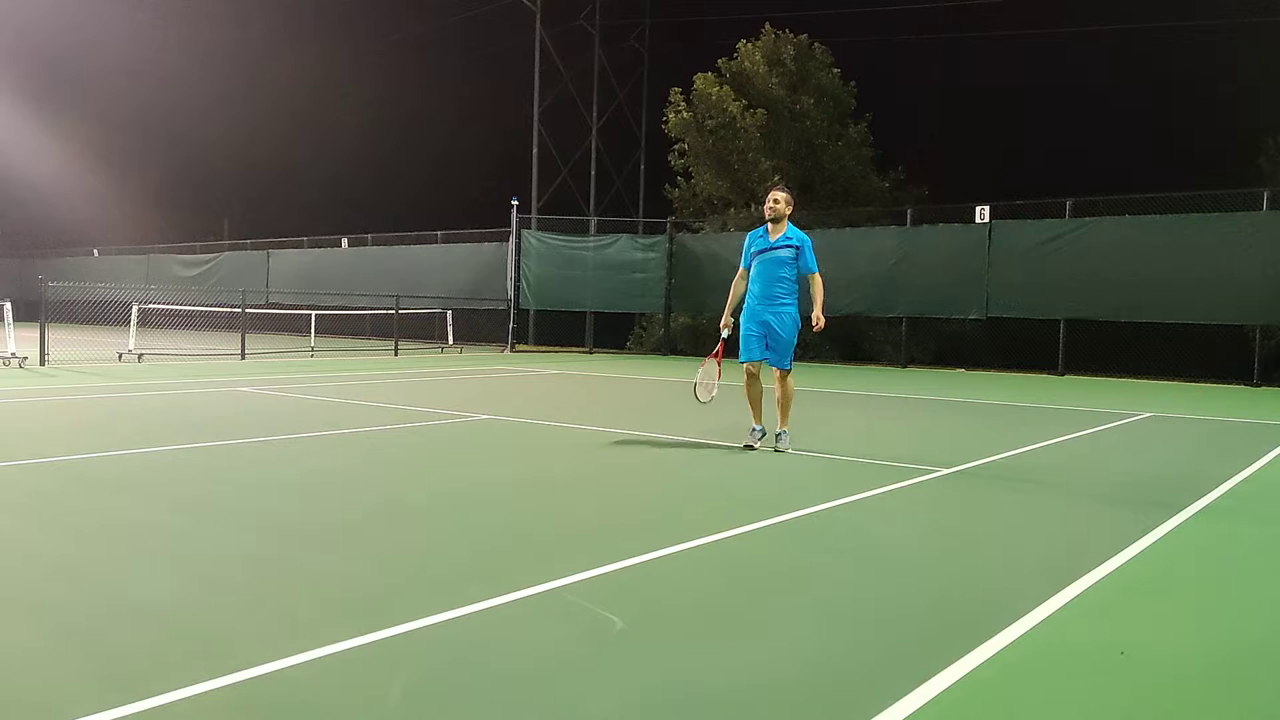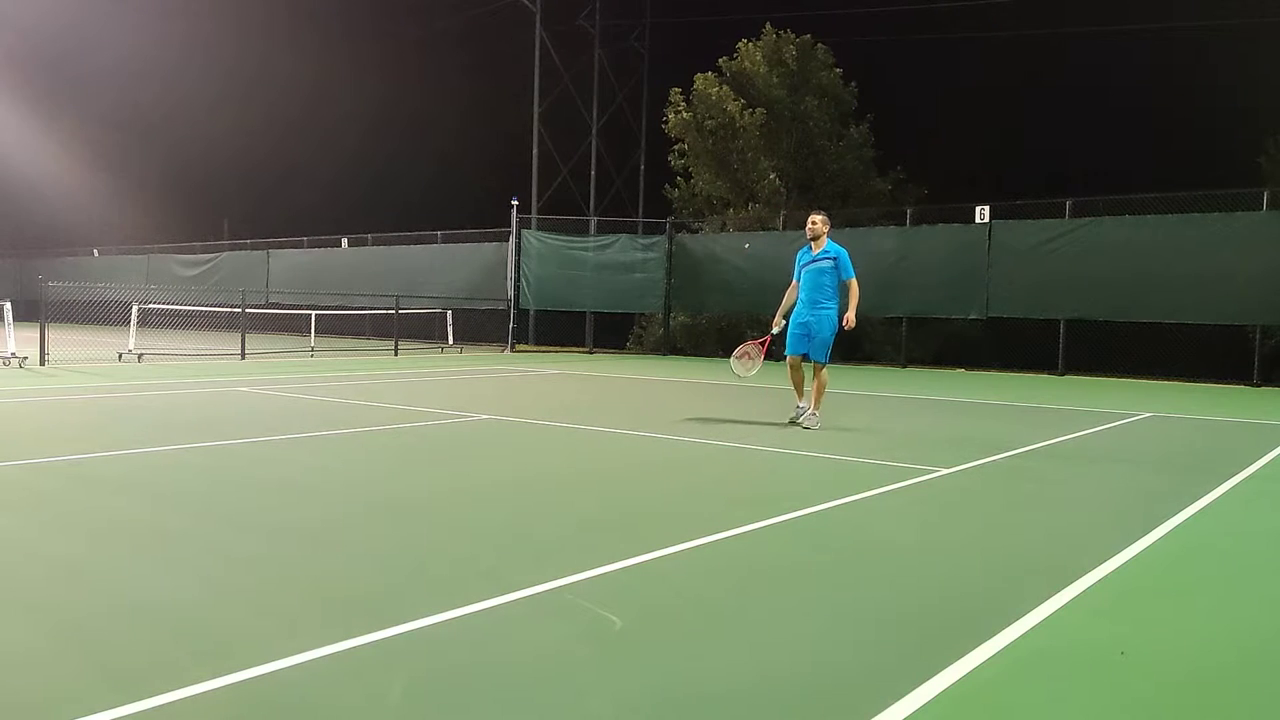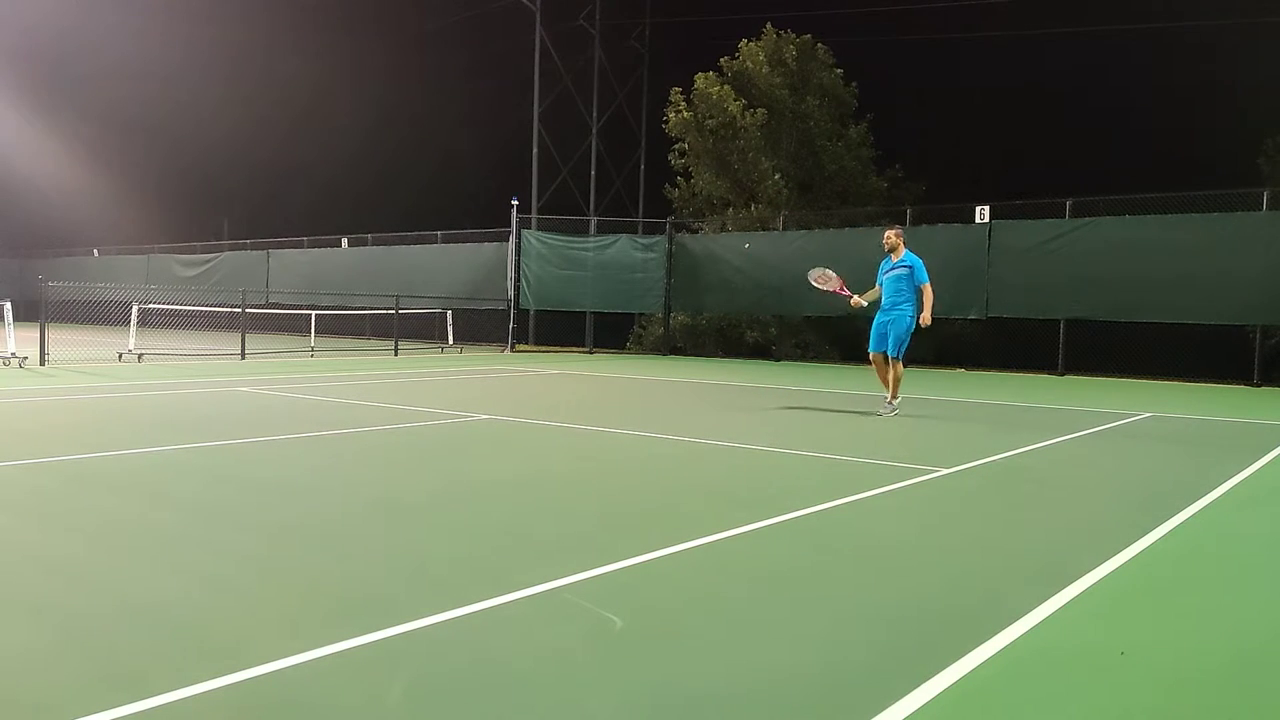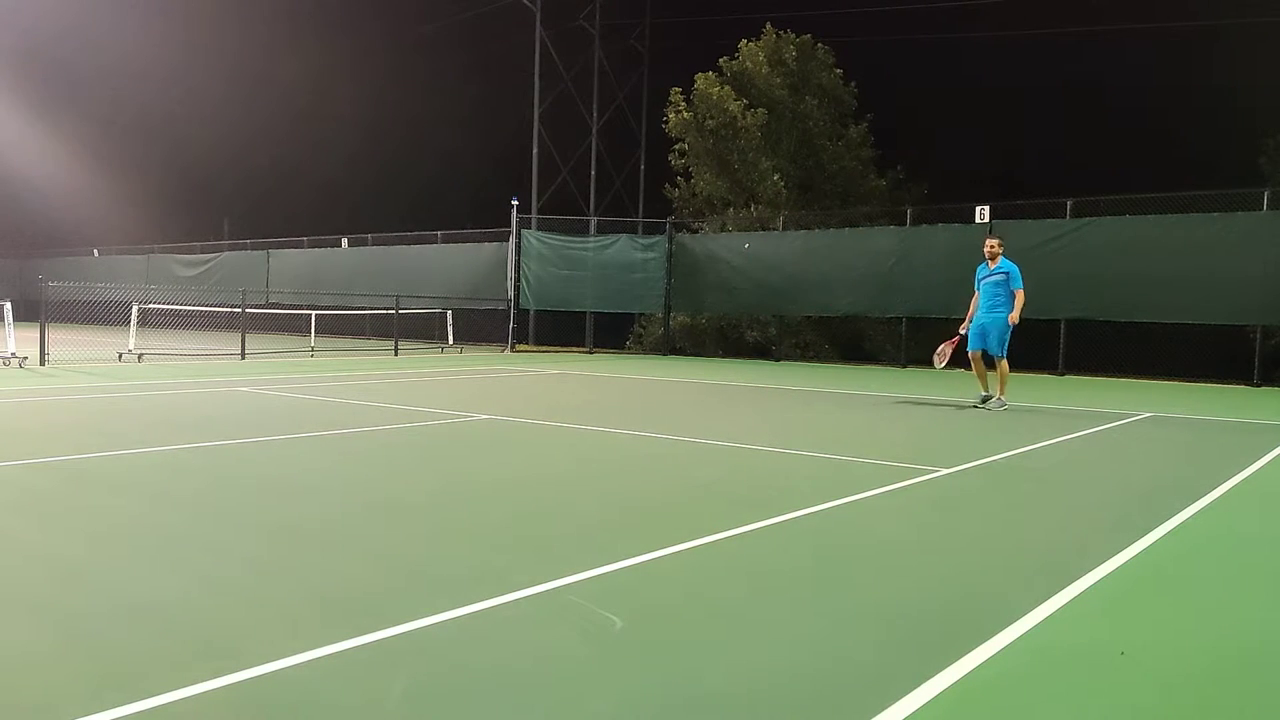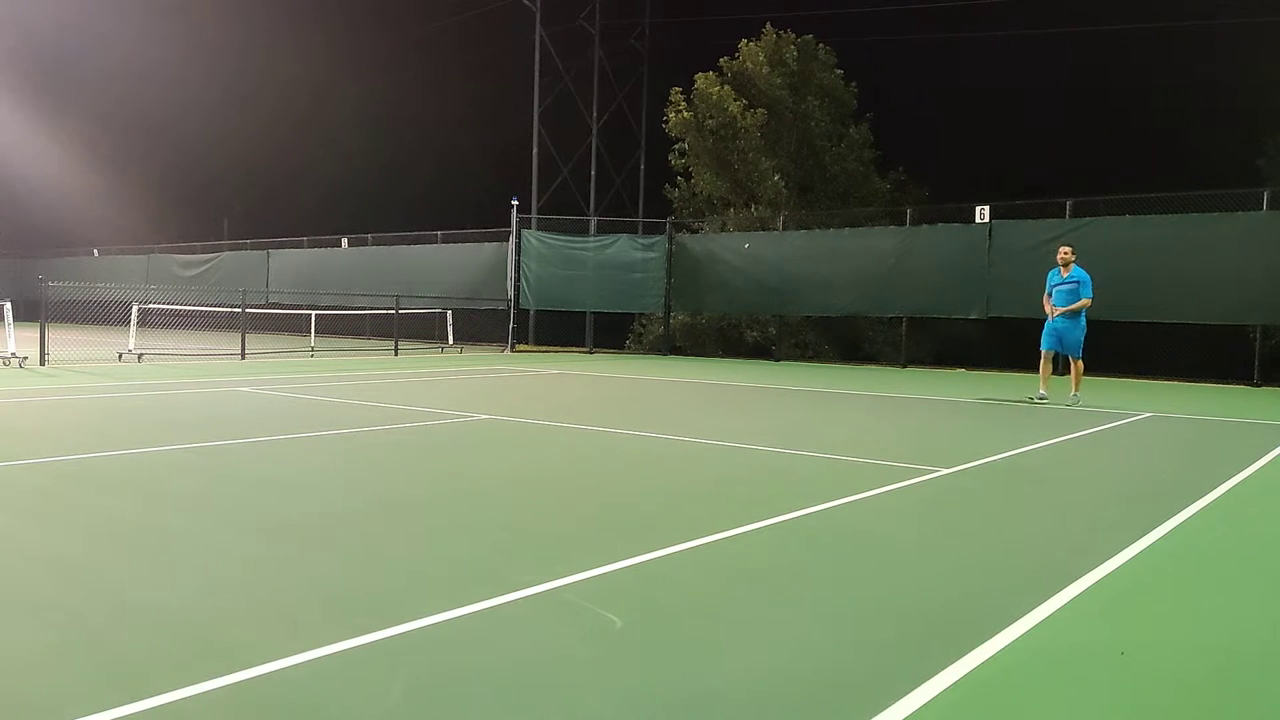
dt=1s
person 1, frame 1
left shoulder: (800, 240)
right shoulder: (752, 238)
left elbow: (814, 279)
right elbow: (741, 277)
left wrist: (817, 310)
right wrist: (727, 312)
left hip: (784, 316)
right hip: (753, 315)
left knee: (782, 372)
right knee: (751, 369)
left ankle: (782, 431)
right ankle: (757, 426)
person 1, frame 2
left shoulder: (838, 253)
right shoulder: (802, 254)
left elbow: (852, 285)
right elbow: (794, 287)
left wrist: (851, 311)
right wrist: (780, 314)
left hip: (825, 317)
right hip: (800, 315)
left knee: (818, 364)
right knee: (793, 360)
left ankle: (814, 413)
right ankle: (801, 404)
person 1, frame 3
left shoulder: (914, 262)
right shoulder: (885, 263)
left elbow: (927, 289)
left wrist: (926, 311)
right wrist: (860, 298)
left hip: (902, 317)
right hip: (882, 316)
left knee: (894, 358)
right knee: (875, 357)
left ankle: (892, 402)
right ankle: (890, 393)
person 1, frame 4
left shoulder: (1010, 268)
right shoulder: (980, 269)
left elbow: (1019, 293)
left wrist: (1016, 312)
right wrist: (967, 319)
left hip: (1000, 319)
right hip: (980, 318)
left knee: (999, 358)
right knee: (974, 355)
left ankle: (1000, 398)
right ankle: (986, 393)
person 1, frame 5
left shoulder: (1082, 276)
right shoulder: (1052, 274)
left elbow: (1087, 301)
right elbow: (1047, 295)
left wrist: (1064, 309)
right wrist: (1047, 306)
left hip: (1074, 322)
right hip: (1054, 321)
left knee: (1074, 358)
right knee: (1046, 354)
left ankle: (1075, 394)
right ankle: (1043, 392)
